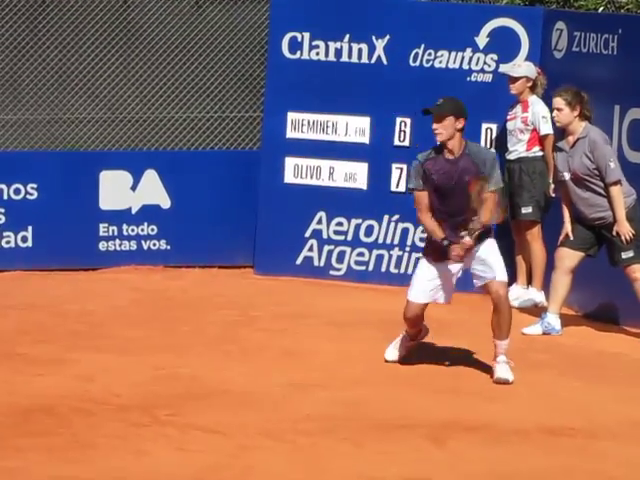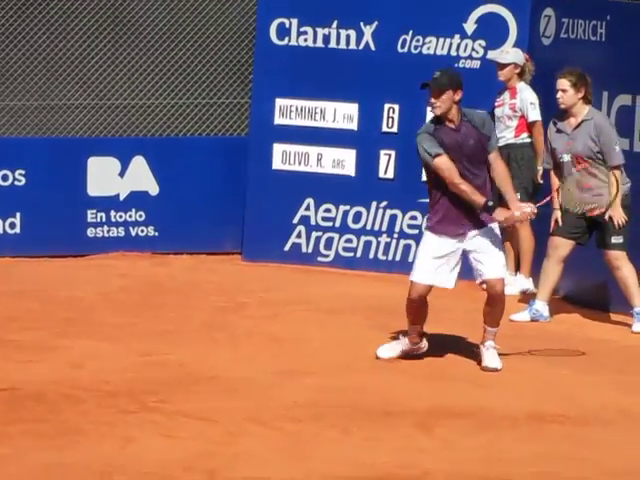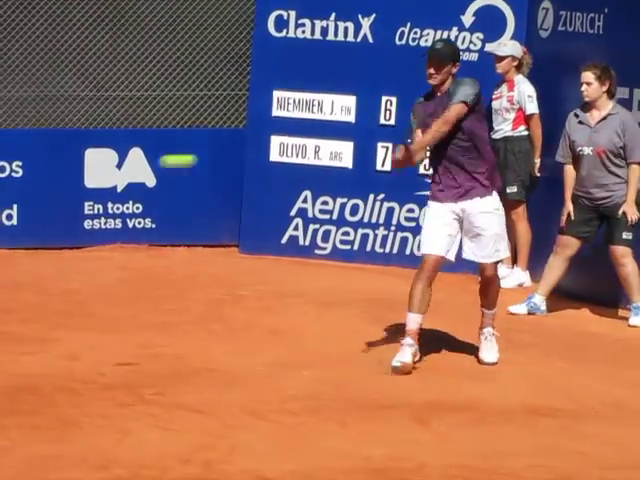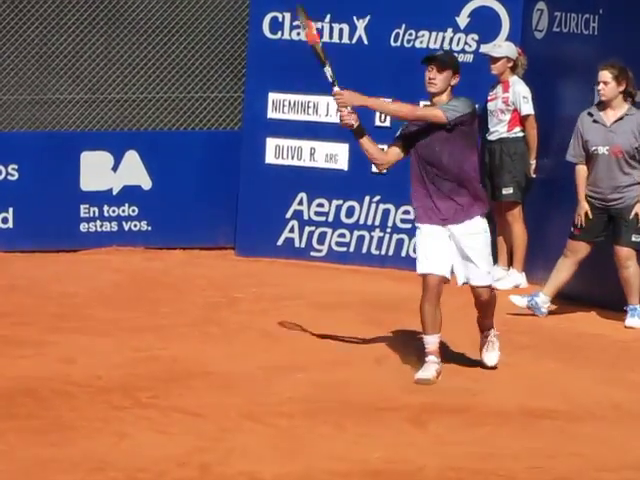
dt=0.2s
person 1, frame 1
left shoulder: (485, 157)
right shoulder: (423, 164)
left elbow: (490, 205)
right elbow: (424, 213)
left wrist: (470, 237)
right wrist: (447, 243)
left hip: (479, 240)
right hip: (441, 247)
left knee: (500, 294)
right knee: (412, 312)
left ankle: (500, 358)
right ankle: (412, 336)
person 1, frame 2
left shoulder: (482, 122)
right shoulder: (427, 137)
left elbow: (497, 165)
right elbow: (453, 180)
left wrist: (513, 202)
right wrist: (491, 209)
left hip: (482, 225)
right hip: (442, 227)
left knee: (496, 287)
right knee: (417, 292)
left ankle: (489, 343)
right ankle: (413, 338)
person 1, frame 3
left shoulder: (469, 88)
right shoulder: (421, 107)
left elbow: (446, 121)
right elbow: (421, 142)
left wrist: (414, 150)
right wrist: (406, 153)
left hip: (481, 197)
right hip: (444, 199)
left knee: (489, 271)
right knee: (428, 266)
left ankle: (487, 332)
right ankle: (409, 343)
person 1, frame 4
left shoulder: (462, 107)
right shoulder: (412, 125)
left elbow: (414, 114)
right elbow: (385, 160)
left wrist: (363, 101)
right wrist: (356, 128)
left hip: (468, 217)
right hip: (430, 219)
left knee: (482, 291)
right knee: (431, 285)
left ankle: (489, 334)
right ankle: (432, 358)
person 2, frame 1
left shoulder: (595, 139)
right shoulder: (559, 145)
left elbow: (614, 181)
right elbow: (564, 187)
right wrist: (567, 221)
left hip: (619, 214)
right hip: (586, 217)
right knee: (562, 261)
right ankle: (551, 320)
person 2, frame 2
left shoulder: (600, 123)
right shoulder: (555, 127)
left elbow: (616, 166)
right elbow: (554, 170)
left wrist: (616, 204)
right wrist: (556, 206)
left hip: (609, 203)
left knee: (615, 257)
right knee: (554, 249)
right ankle: (539, 307)
person 2, frame 3
right shoulder: (574, 119)
right elbow: (569, 163)
right wrist: (567, 200)
left hip: (619, 198)
right hip: (585, 199)
right knee: (562, 247)
right ankle: (537, 300)
person 2, frame 4
right shoulder: (586, 119)
right elbow: (580, 163)
right wrist: (581, 200)
right hip: (594, 201)
right knee: (573, 251)
right ankle: (541, 300)
person 3, frame 1
left shoulder: (537, 107)
right shoulder: (513, 109)
left elbow: (549, 144)
right elbow: (512, 141)
left wrist: (550, 179)
right wrist: (508, 169)
left hip: (531, 170)
right hip: (512, 169)
left knee: (532, 233)
right knee: (517, 232)
left ankle: (537, 291)
right ankle: (521, 286)
person 3, frame 2
left shoulder: (525, 93)
right shoulder: (502, 95)
left elbow: (538, 131)
right elbow: (500, 128)
left wrist: (539, 165)
right wrist: (497, 156)
left hip: (519, 156)
right hip: (501, 155)
left knee: (520, 219)
left ankle: (525, 278)
right ankle: (509, 273)
person 3, frame 3
left shoulder: (523, 86)
right shoulder: (499, 88)
left elbow: (535, 124)
right elbow: (497, 121)
left wrist: (536, 158)
right wrist: (495, 149)
left hip: (516, 149)
right hip: (498, 148)
left knee: (517, 213)
right knee: (504, 212)
left ankle: (522, 271)
right ankle: (506, 266)
person 3, frame 4
left shoulder: (518, 87)
right shoulder: (494, 89)
left elbow: (530, 125)
right elbow: (492, 122)
left wrist: (531, 159)
right wrist: (489, 151)
left hip: (511, 150)
right hip: (493, 150)
left knee: (513, 215)
right knee: (498, 214)
left ankle: (518, 273)
right ankle: (502, 267)
